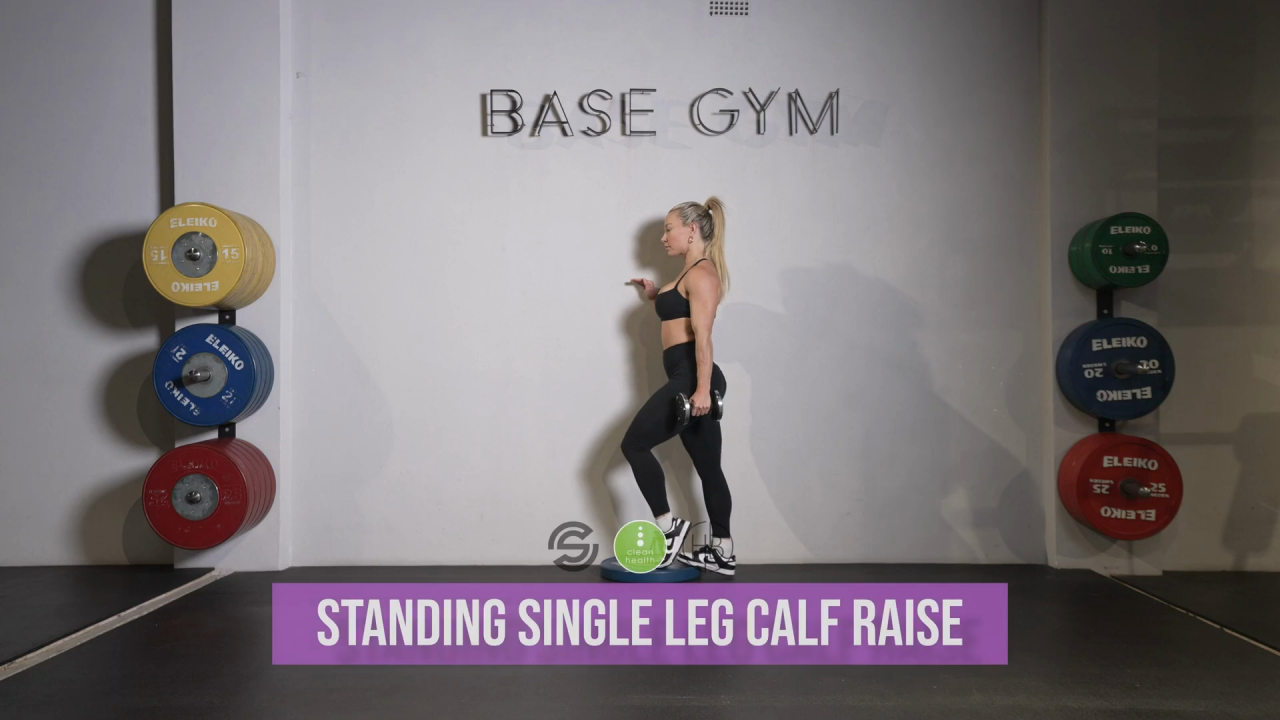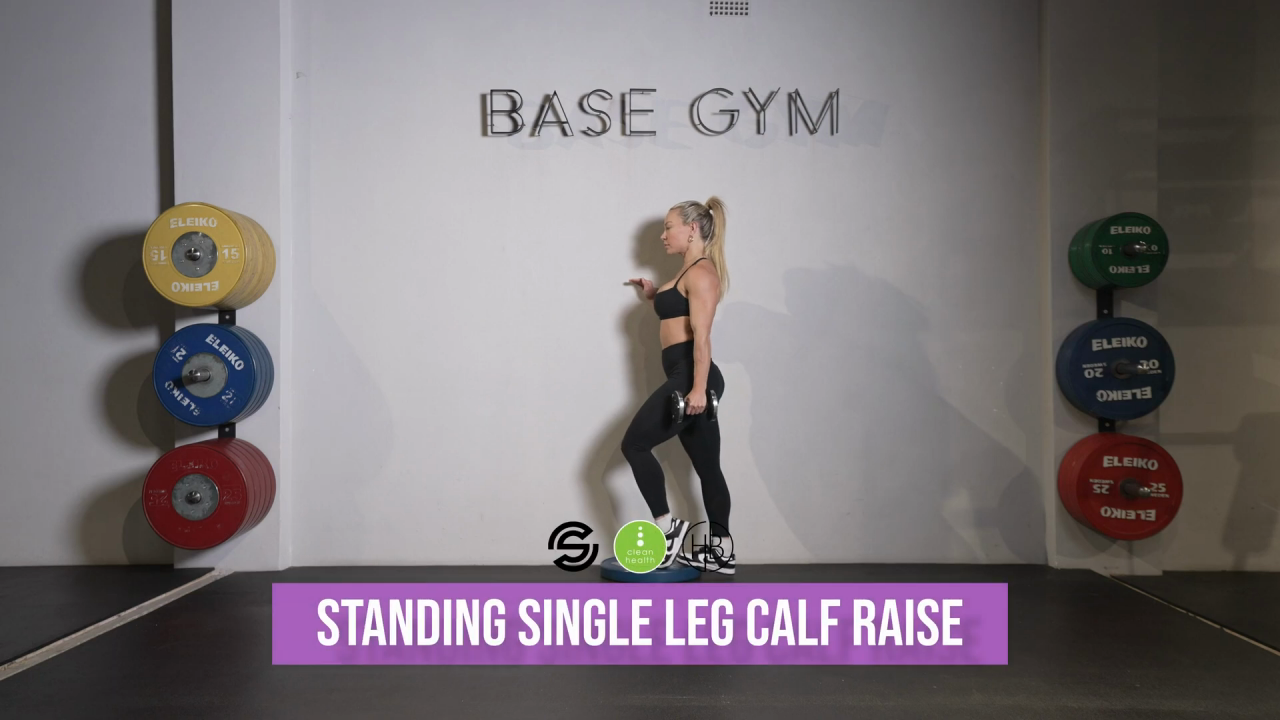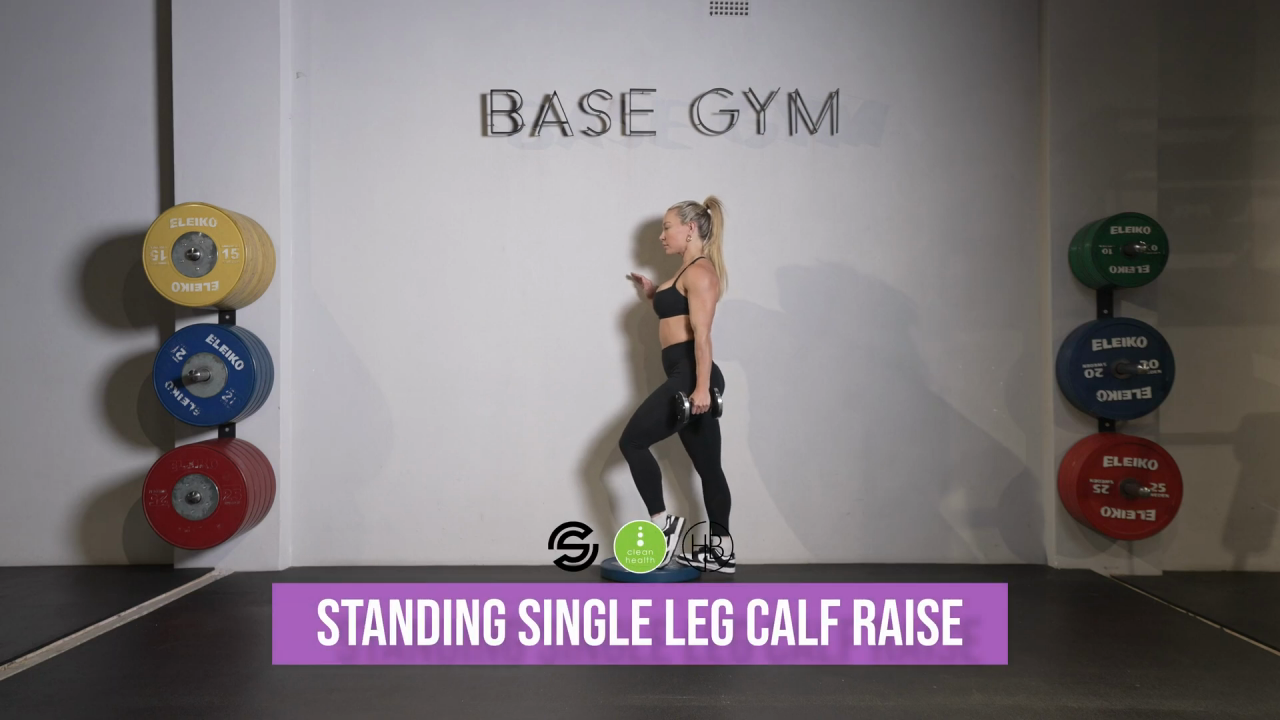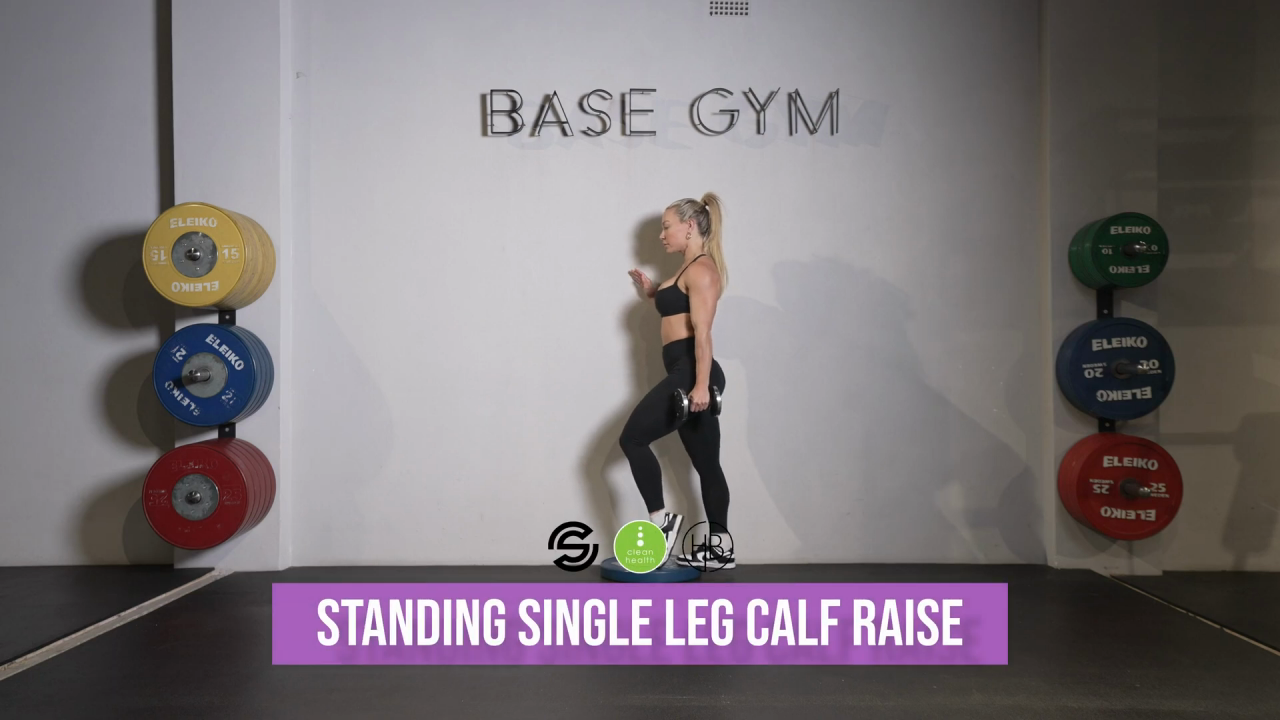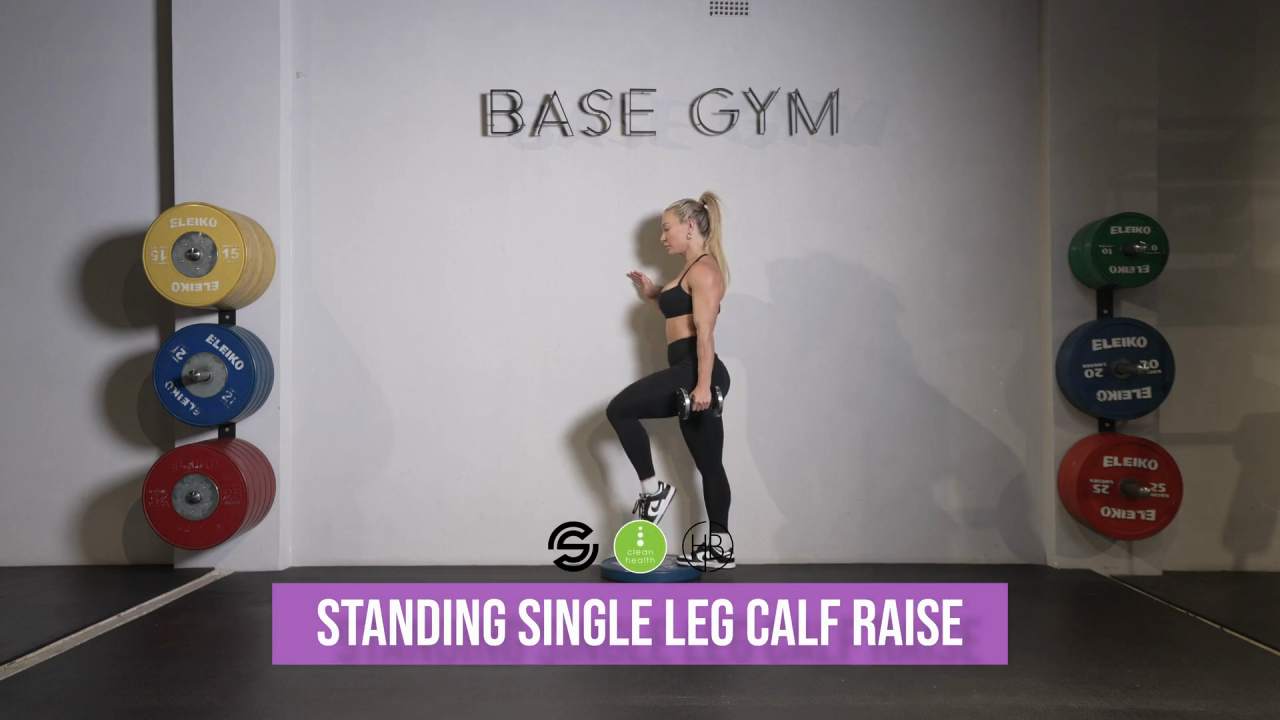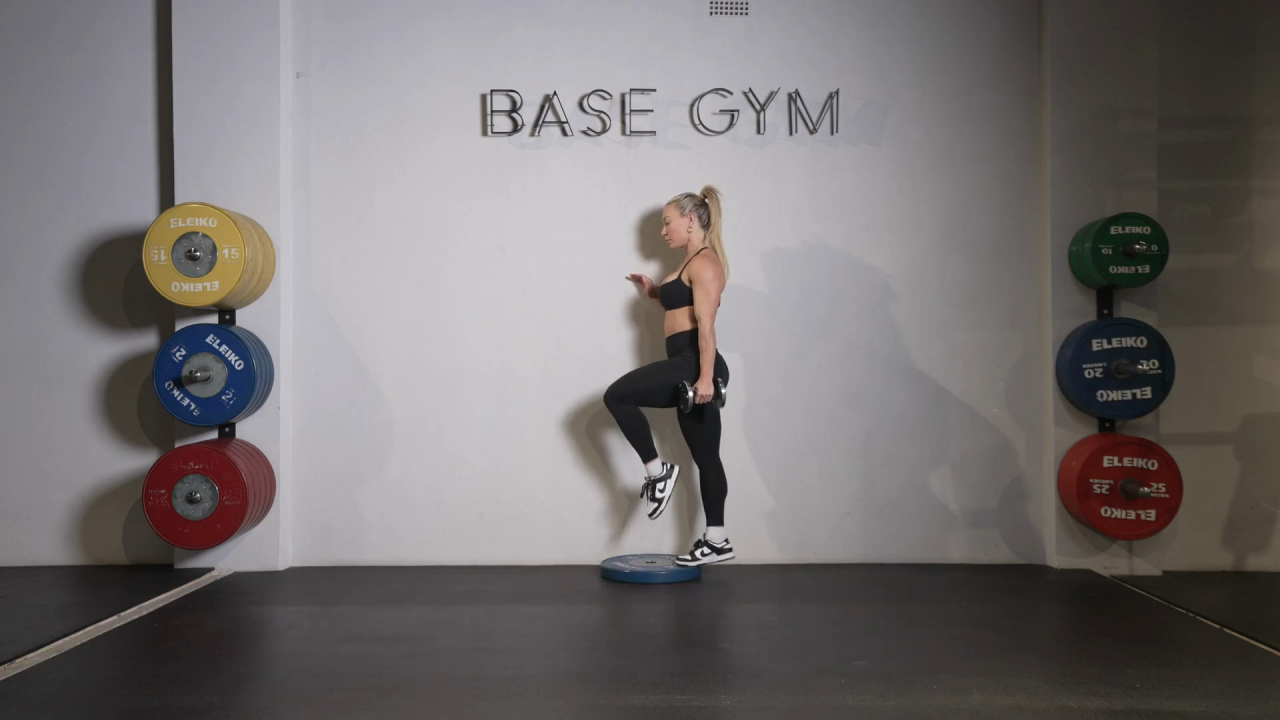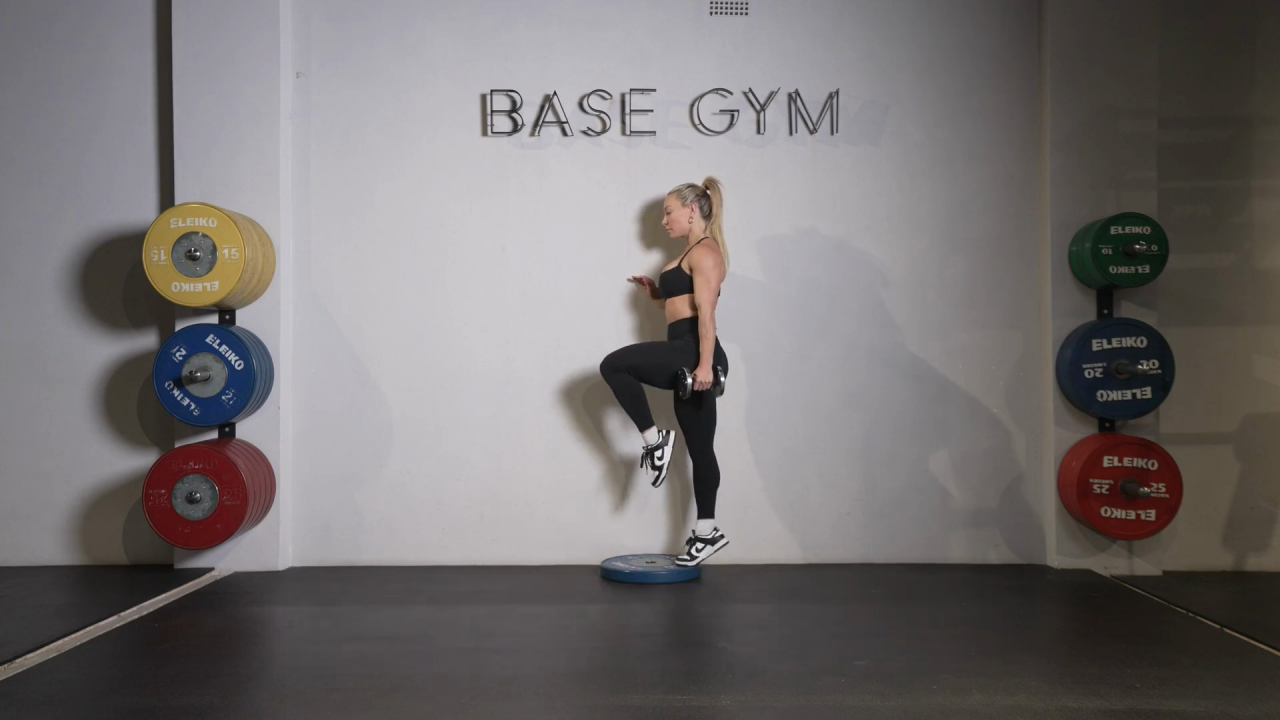
dt=0.5s
person 1, frame 1
left shoulder: (701, 274)
right shoulder: (692, 273)
left elbow: (703, 336)
left wrist: (703, 388)
right wrist: (658, 297)
left hip: (692, 377)
right hip: (691, 378)
left knee: (634, 444)
right knee: (707, 466)
left ankle: (668, 526)
right ankle: (722, 552)
person 1, frame 2
left shoulder: (701, 272)
right shoulder: (691, 272)
left elbow: (701, 336)
left wrist: (698, 387)
right wrist: (656, 296)
left hip: (690, 376)
right hip: (688, 378)
left knee: (634, 444)
right knee: (707, 466)
left ankle: (668, 527)
right ankle: (720, 552)
person 1, frame 3
left shoulder: (700, 271)
right shoulder: (689, 271)
left elbow: (702, 334)
left wrist: (702, 386)
right wrist: (655, 294)
left hip: (692, 376)
right hip: (688, 377)
left knee: (632, 442)
right knee: (707, 466)
left ankle: (663, 524)
right ankle: (720, 550)
person 1, frame 4
left shoulder: (701, 269)
right shoulder: (691, 270)
left elbow: (702, 332)
left wrist: (702, 384)
right wrist: (654, 293)
left hip: (691, 373)
right hip: (688, 375)
left knee: (633, 439)
right knee: (706, 464)
left ankle: (662, 521)
right ankle: (719, 547)
person 1, frame 5
left shoulder: (704, 269)
right shoulder: (693, 269)
left elbow: (704, 332)
left wrist: (703, 384)
right wrist: (655, 295)
left hip: (695, 371)
right hip: (690, 373)
left knee: (620, 410)
right knee: (708, 464)
left ankle: (653, 489)
right ankle: (720, 548)
person 1, frame 6
left shoulder: (705, 262)
right shoulder: (693, 264)
left elbow: (706, 324)
left wrist: (706, 376)
right wrist: (655, 292)
left hip: (694, 364)
right hip: (688, 366)
left knee: (618, 395)
right knee: (705, 457)
left ankle: (658, 471)
right ankle: (716, 540)
person 1, frame 7
left shoulder: (704, 251)
right shoulder: (693, 253)
left elbow: (706, 312)
left wrist: (705, 364)
right wrist: (657, 293)
left hip: (693, 353)
right hip: (686, 356)
left knee: (613, 365)
right knee: (699, 448)
left ankle: (655, 439)
right ankle: (706, 532)
